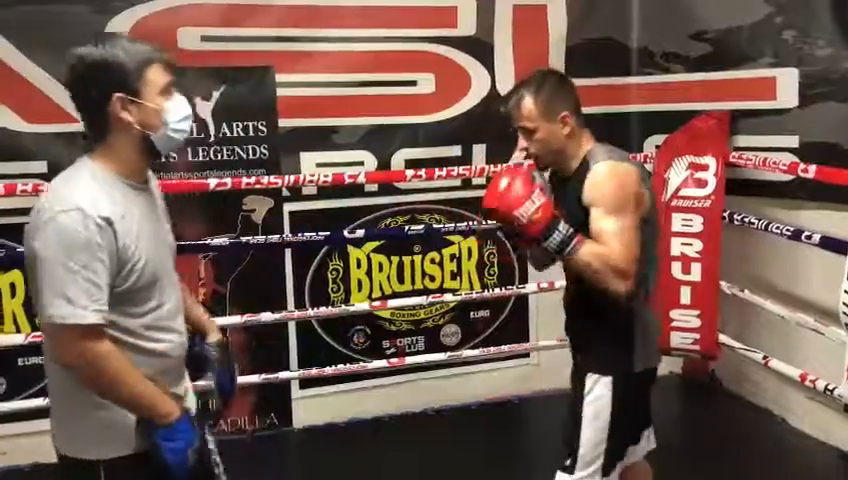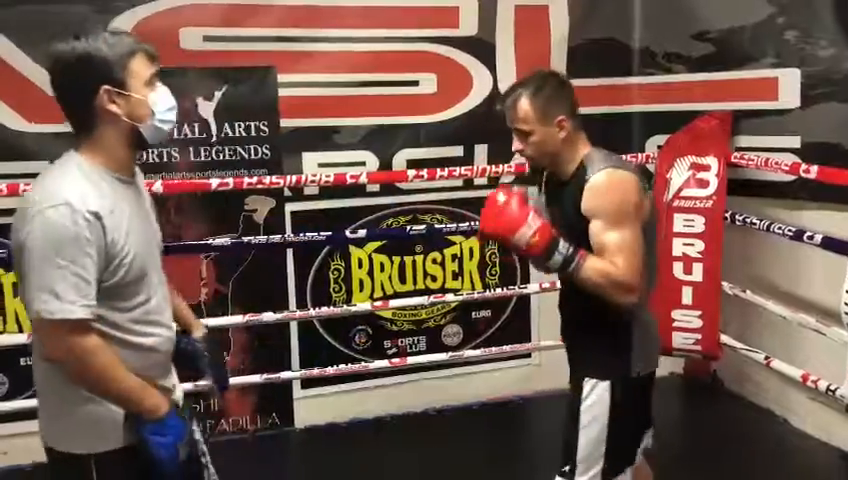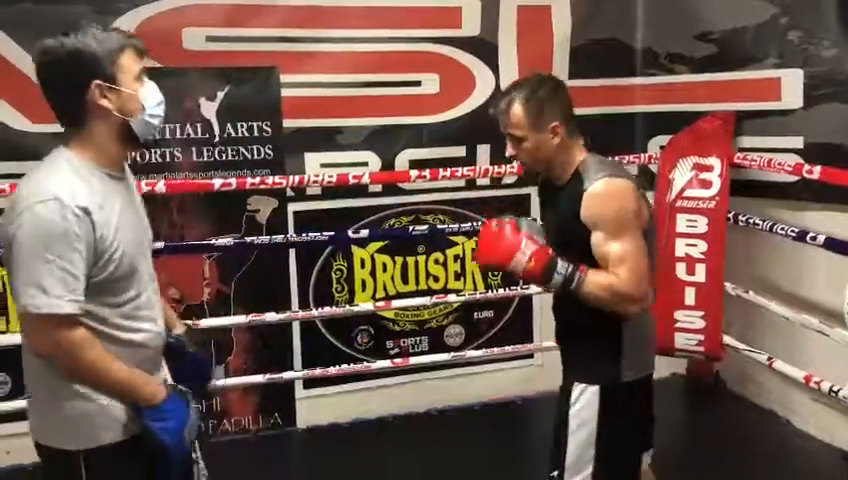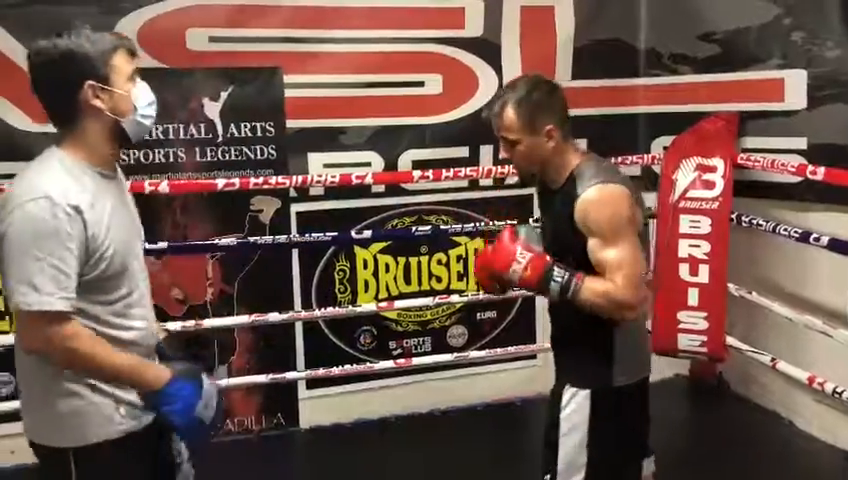
dt=0.1s
person 1, frame 1
left shoulder: (141, 181)
right shoulder: (77, 215)
right elbow: (76, 347)
left wrist: (209, 334)
right wrist: (166, 414)
left hip: (167, 409)
right hip: (113, 438)
person 1, frame 2
left shoulder: (126, 176)
right shoulder: (65, 210)
right elbow: (63, 342)
left wrist: (193, 330)
right wrist: (154, 410)
left hip: (155, 403)
right hip: (102, 434)
person 1, frame 3
left shoulder: (115, 172)
right shoulder: (55, 203)
right elbow: (52, 335)
left wrist: (175, 333)
right wrist: (154, 394)
left hip: (140, 402)
right hip: (93, 427)
person 1, frame 4
left shoulder: (106, 173)
right shoulder: (47, 203)
right elbow: (46, 332)
left wrist: (158, 353)
right wrist: (158, 380)
left hip: (134, 403)
right hip: (89, 427)
person 2, frame 1
left shoulder: (610, 175)
right shoulder: (558, 174)
left elbow: (619, 275)
right elbow: (542, 256)
left wrist: (545, 223)
right wrist: (517, 218)
left hip: (616, 349)
right hip: (599, 341)
person 2, frame 2
left shoulder: (609, 182)
right shoulder: (554, 178)
left elbow: (626, 287)
right elbow: (555, 257)
left wrist: (545, 243)
right wrist: (520, 235)
left hip: (614, 354)
right hip: (595, 345)
person 2, frame 3
left shoulder: (605, 190)
right shoulder: (553, 179)
left elbow: (633, 296)
left wrist: (545, 267)
right wrist: (513, 252)
left hip: (608, 360)
right hip: (603, 353)
person 2, frame 4
left shoulder: (600, 195)
right shoulder: (552, 180)
left elbow: (631, 301)
left wrist: (544, 274)
right wrist: (514, 267)
left hip: (601, 366)
right hip: (605, 358)
